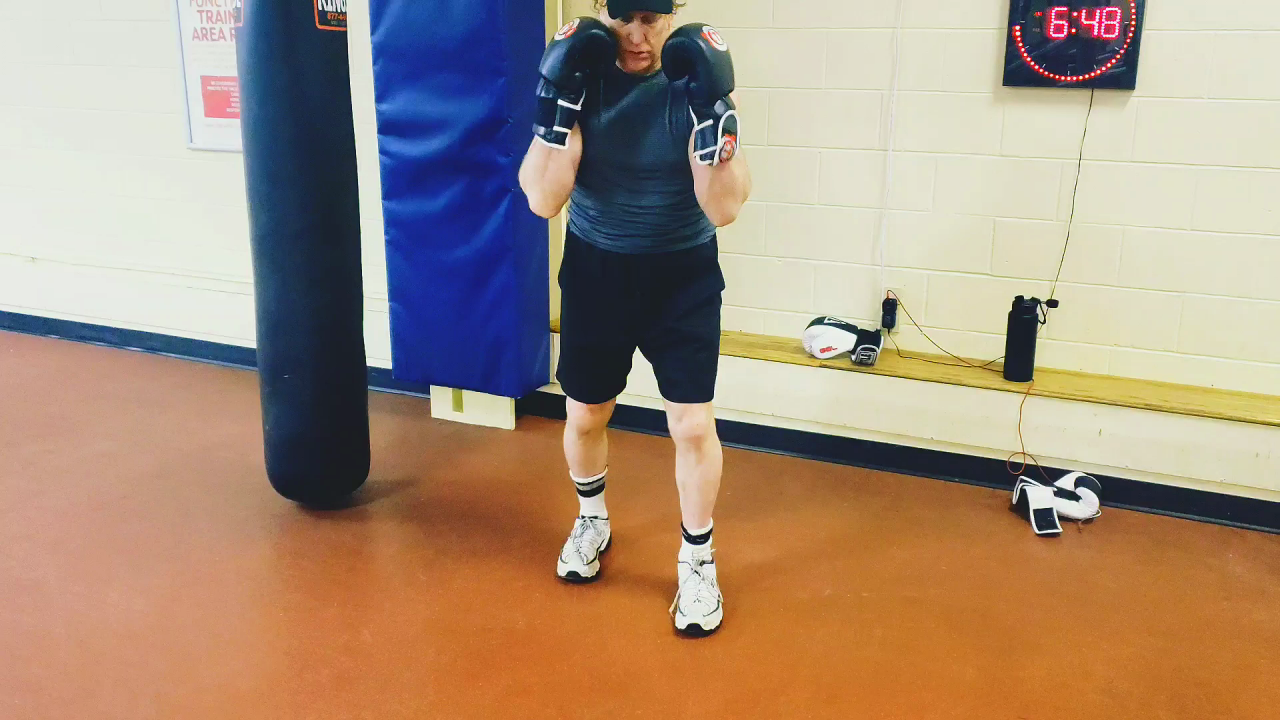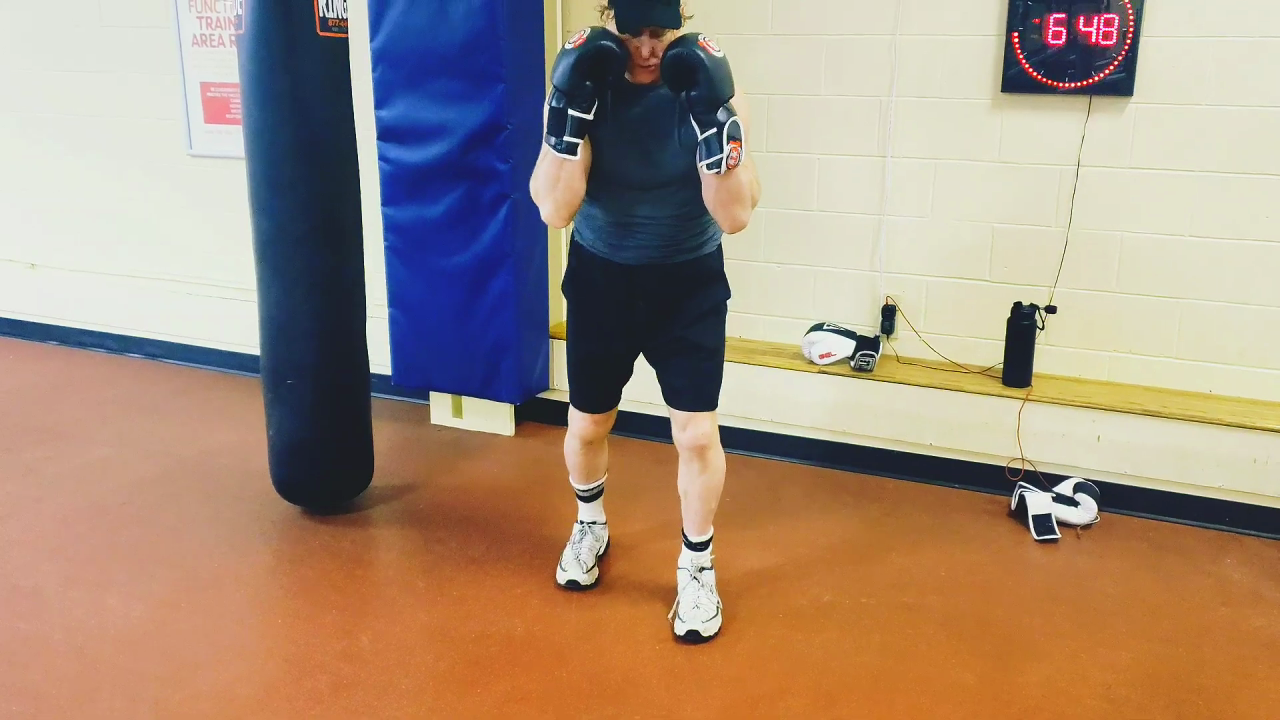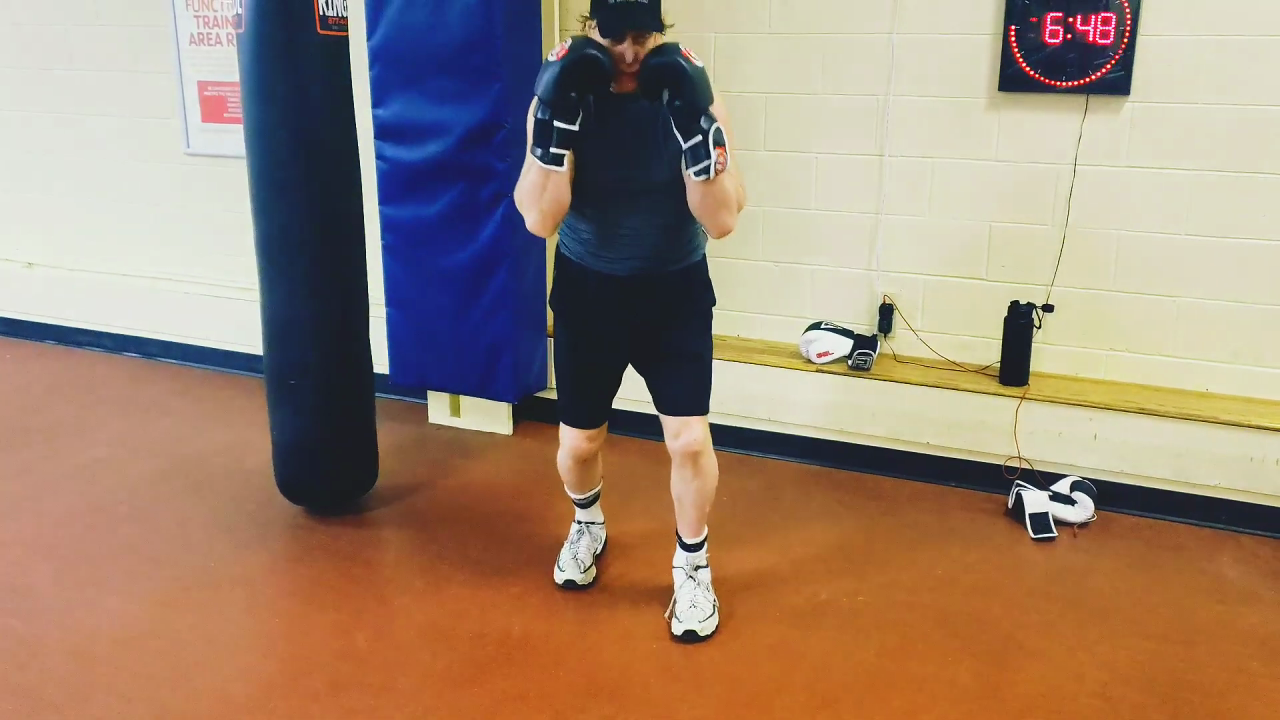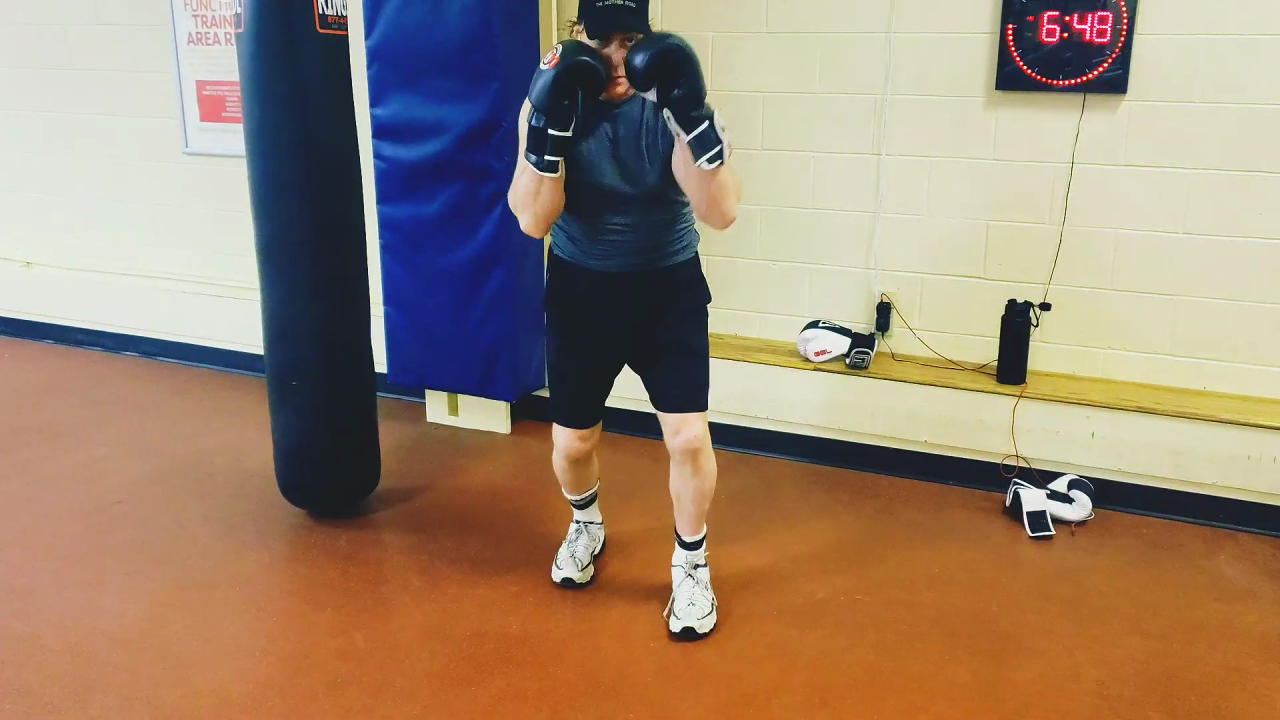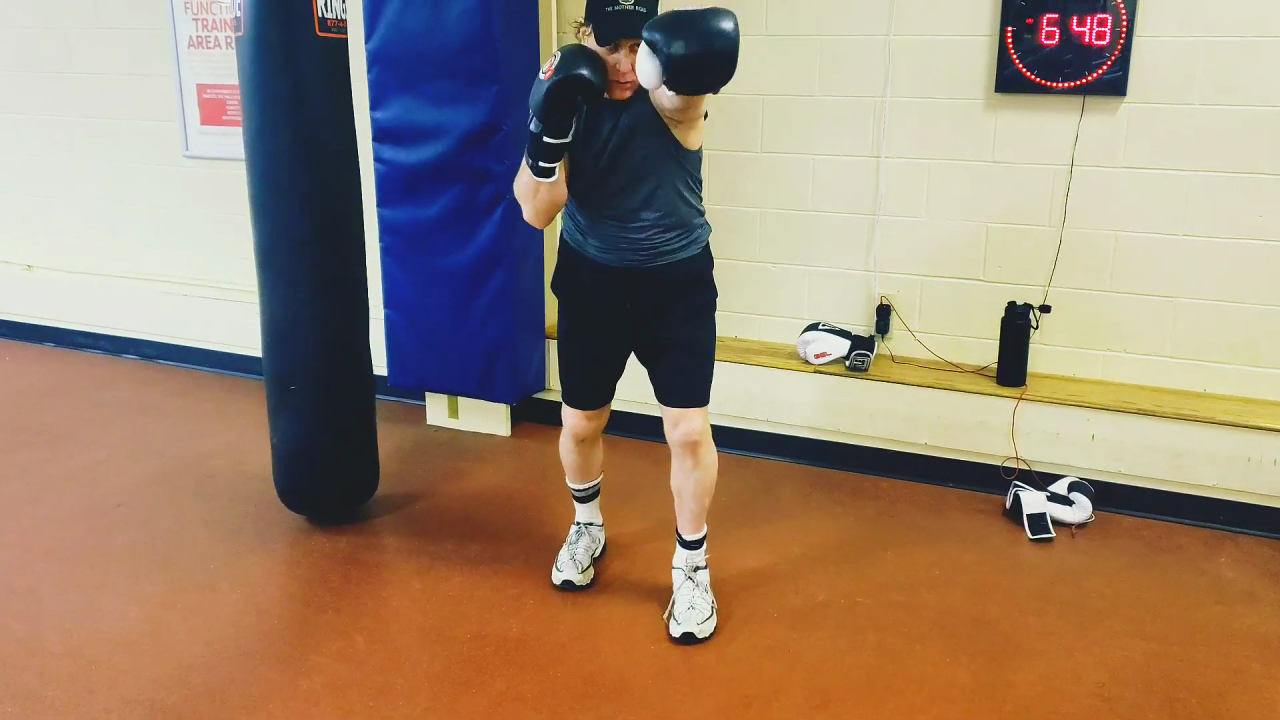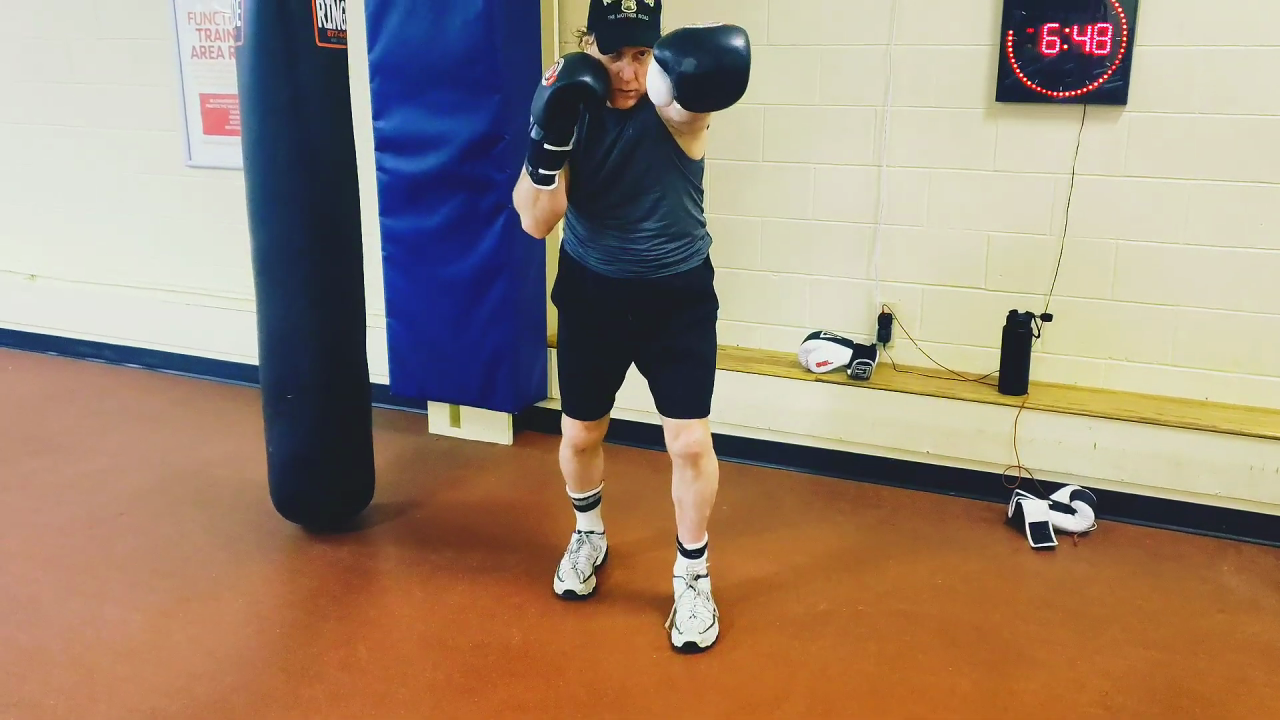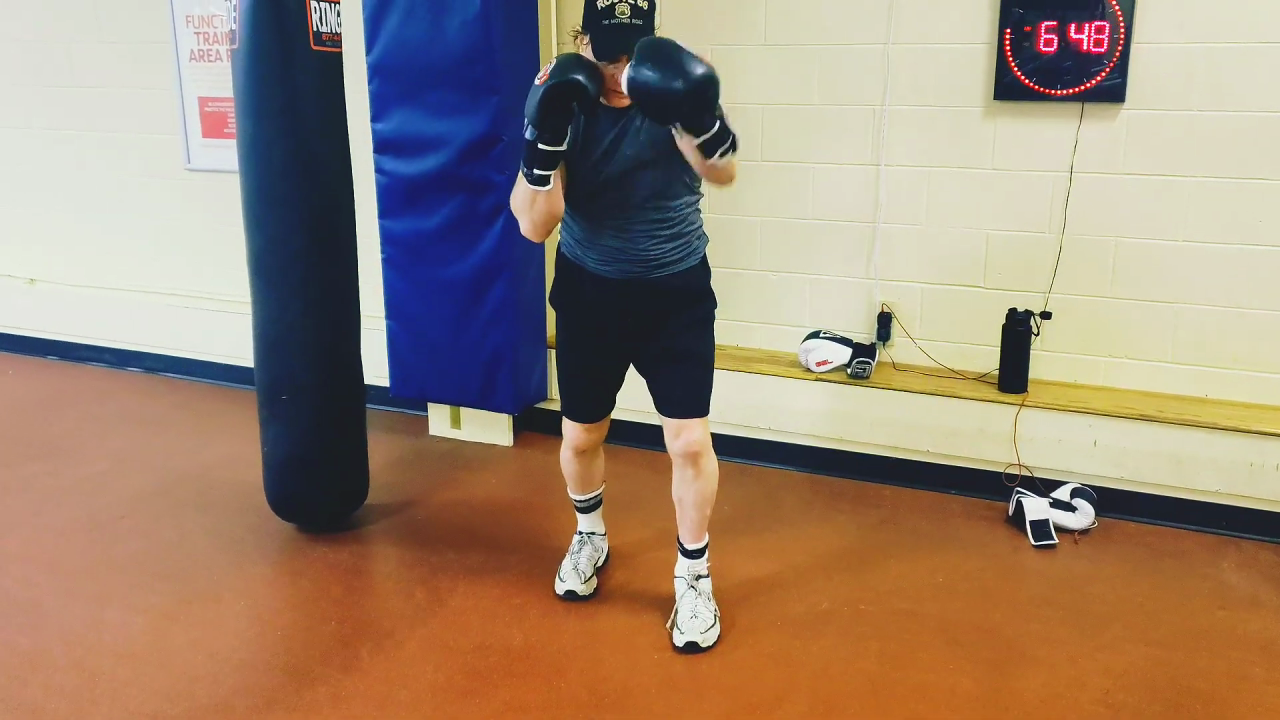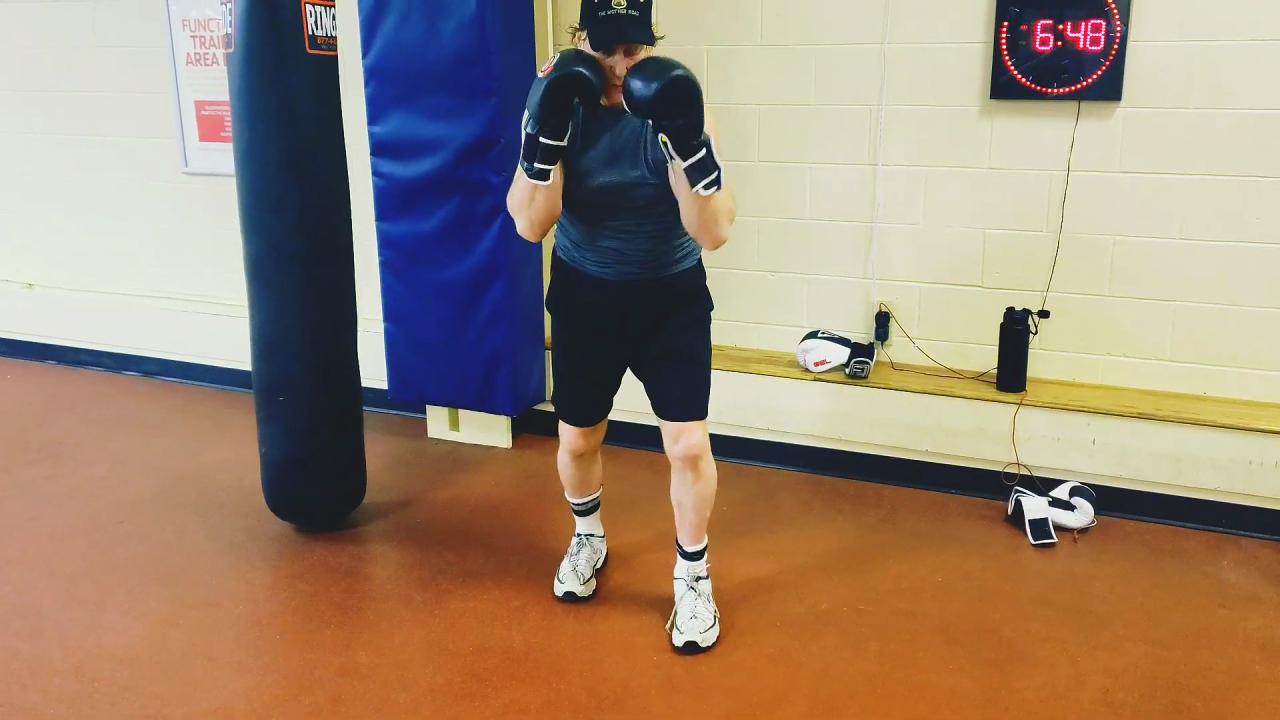
dt=0.4s
person 1, frame 1
left shoulder: (699, 82)
right shoulder: (578, 80)
left elbow: (724, 208)
right elbow: (542, 200)
left wrist: (713, 107)
right wrist: (558, 97)
left hip: (683, 276)
right hip: (596, 270)
left knee: (693, 424)
right knee: (585, 415)
left ankle: (697, 561)
right ankle: (592, 520)
person 1, frame 2
left shoulder: (708, 90)
right shoulder: (579, 88)
left elbow: (734, 216)
right elbow: (555, 210)
left wrist: (715, 113)
right wrist: (570, 105)
left hip: (689, 284)
right hip: (602, 279)
left knee: (697, 436)
right knee: (586, 425)
left ankle: (696, 567)
right ankle: (590, 525)
person 1, frame 3
left shoulder: (691, 101)
right shoulder: (560, 98)
left elbow: (721, 221)
right elbow: (539, 220)
left wrist: (696, 122)
right wrist: (556, 118)
left hip: (675, 292)
right hip: (588, 292)
left knee: (689, 441)
right knee: (578, 442)
left ankle: (692, 566)
right ankle: (588, 525)
person 1, frame 4
left shoulder: (674, 103)
right shoulder: (550, 102)
left elbow: (719, 213)
right elbow: (533, 221)
left wrist: (690, 110)
right wrist: (550, 121)
left hip: (669, 290)
right hip: (581, 292)
left knee: (688, 438)
right knee: (572, 440)
left ankle: (691, 565)
right ankle: (587, 524)
person 1, frame 5
left shoulder: (670, 93)
right shoulder: (568, 96)
left elbow: (686, 77)
right elbow: (536, 212)
left wrist: (686, 58)
right wrist: (547, 127)
left hip: (677, 283)
right hip: (591, 281)
left knee: (689, 430)
right knee: (580, 423)
left ankle: (691, 566)
right ankle: (587, 525)
person 1, frame 6
left shoulder: (671, 102)
right shoulder: (569, 104)
left elbow: (691, 93)
right elbow: (535, 221)
left wrist: (697, 71)
right wrist: (550, 134)
left hip: (678, 294)
right hip: (592, 293)
left knee: (690, 443)
right knee: (580, 434)
left ankle: (693, 576)
right ankle: (589, 535)
person 1, frame 7
left shoulder: (670, 102)
right shoulder: (563, 107)
left elbow: (722, 171)
right elbow: (534, 225)
left wrist: (699, 114)
right wrist: (543, 137)
left hip: (676, 294)
right hip: (589, 294)
left knee: (690, 442)
right knee: (581, 435)
left ankle: (694, 576)
right ankle: (590, 536)
person 1, frame 8
left shoulder: (674, 112)
right shoulder: (560, 107)
left elbow: (712, 233)
right elbow: (530, 225)
left wrist: (687, 138)
right wrist: (545, 131)
left hip: (671, 298)
right hip: (585, 297)
left knee: (688, 445)
right knee: (577, 439)
left ankle: (693, 576)
right ankle: (588, 538)
